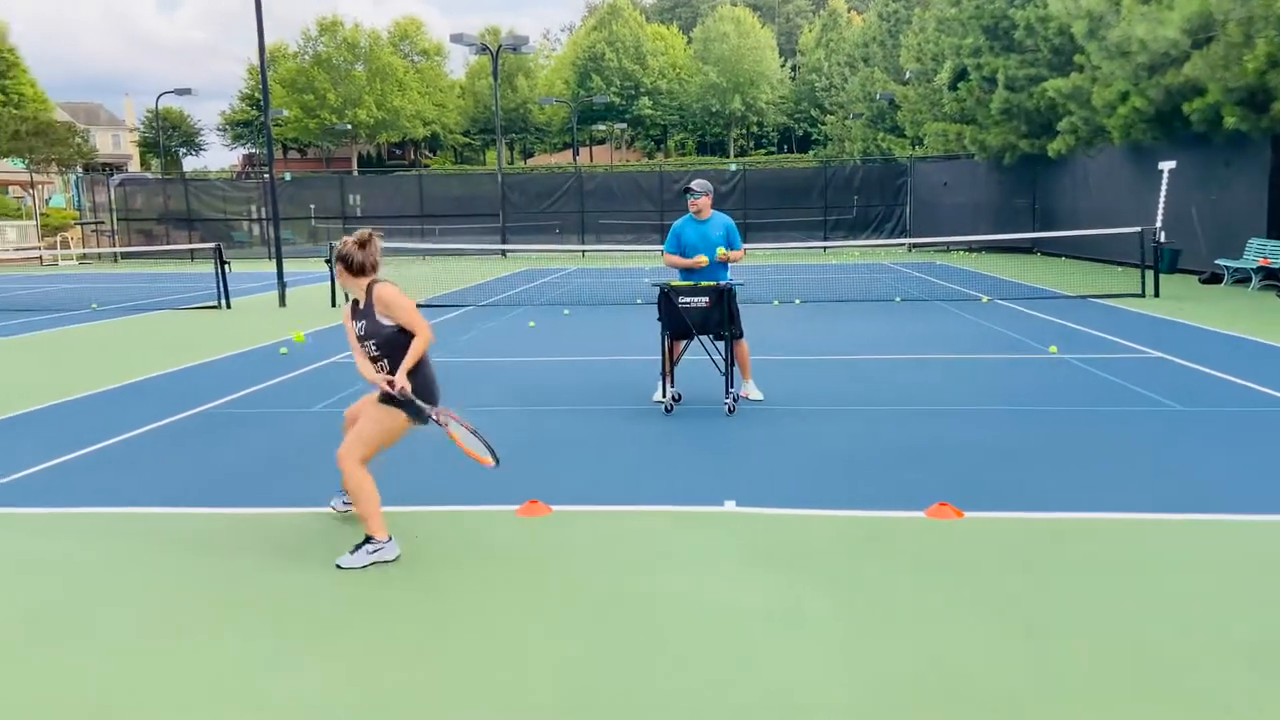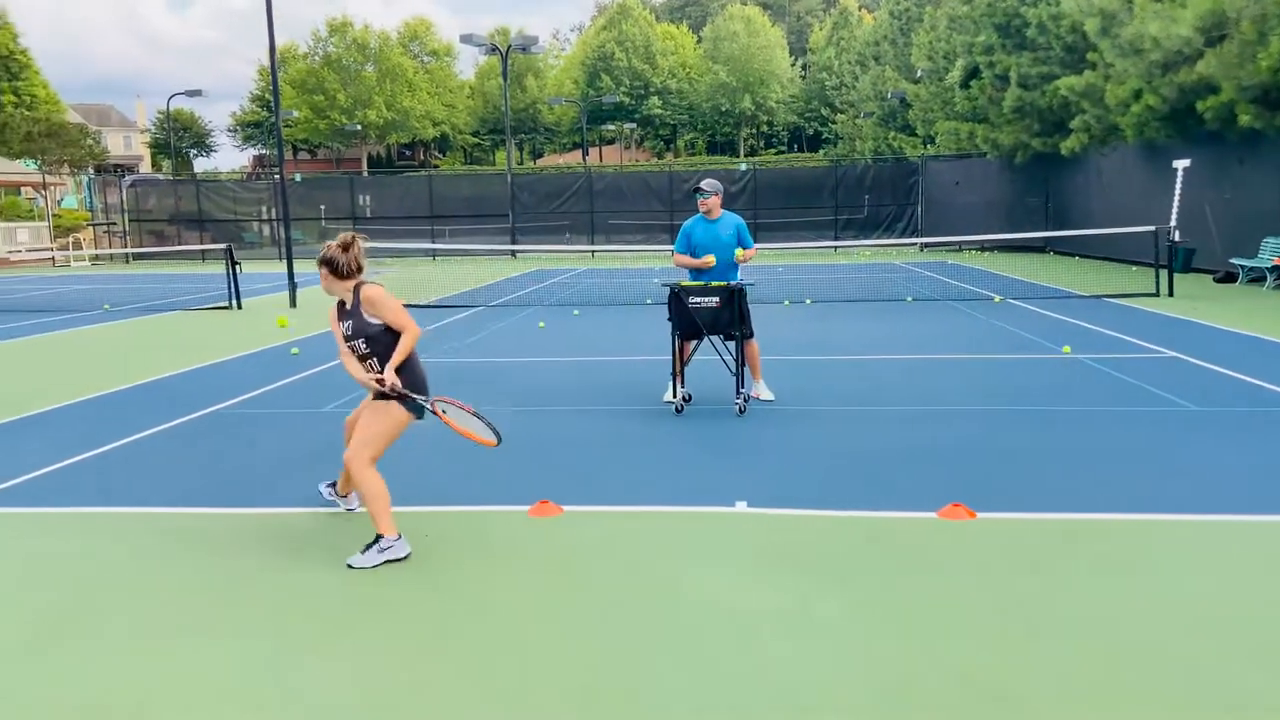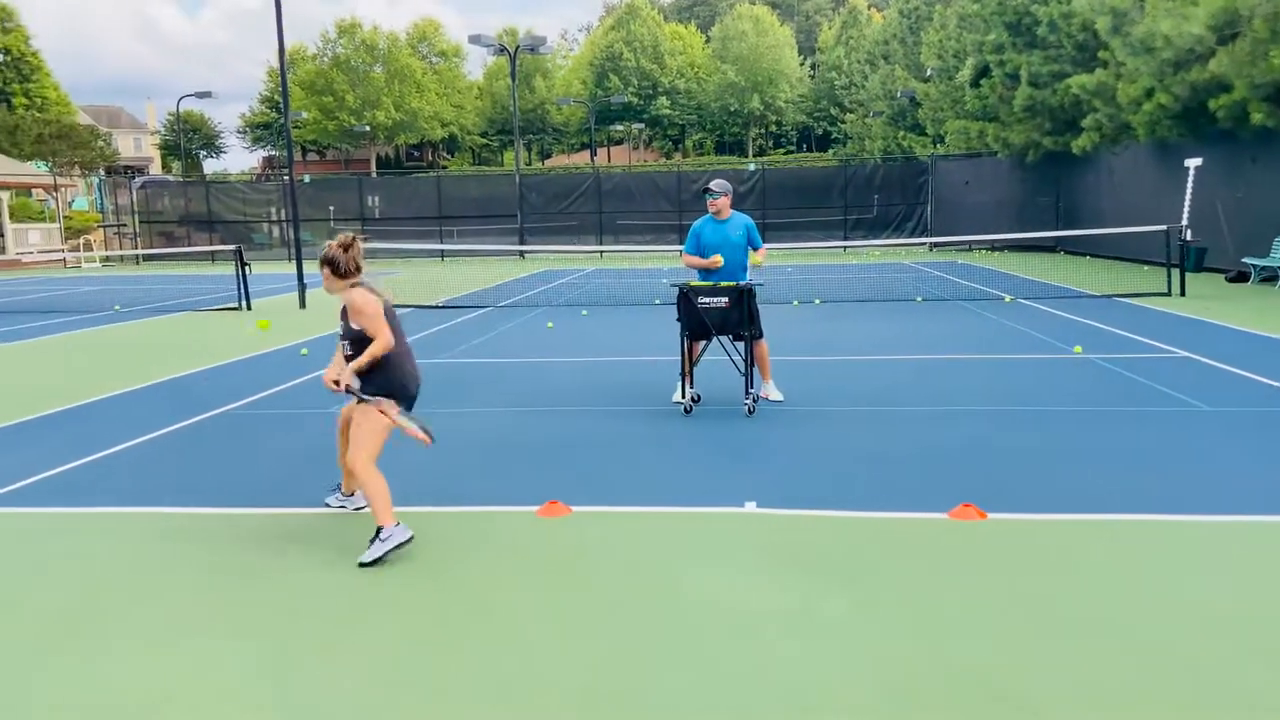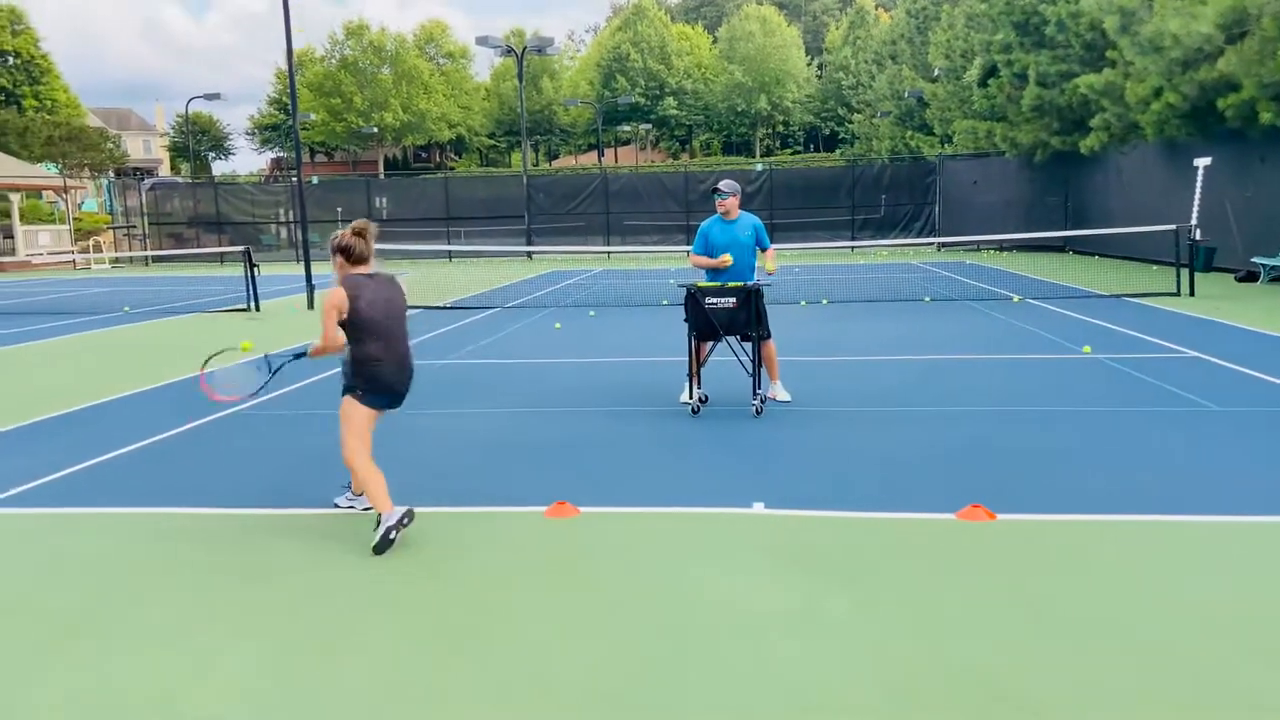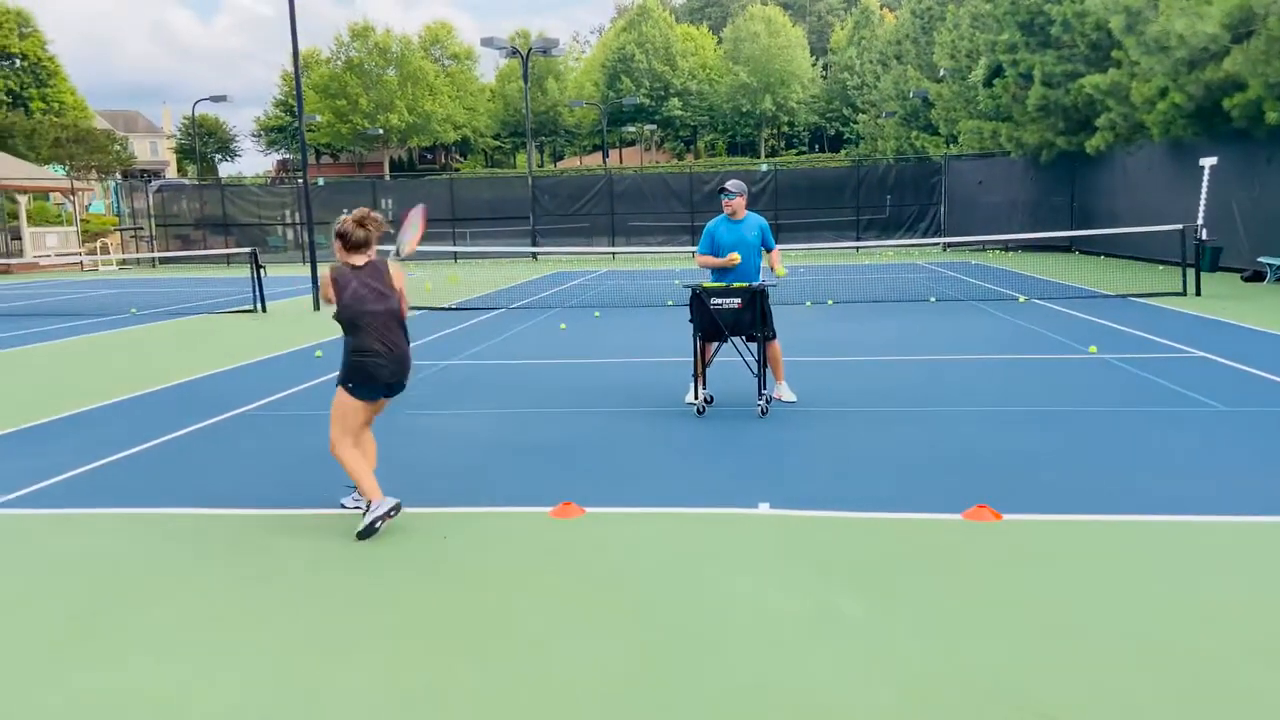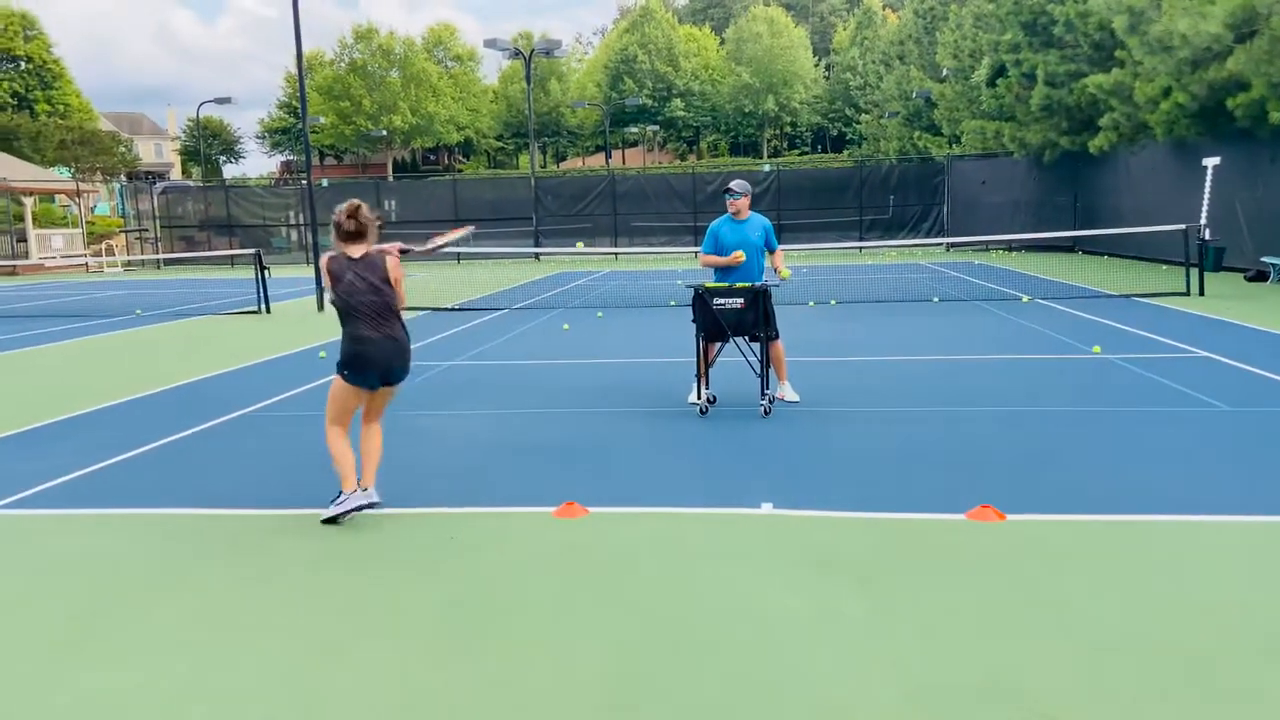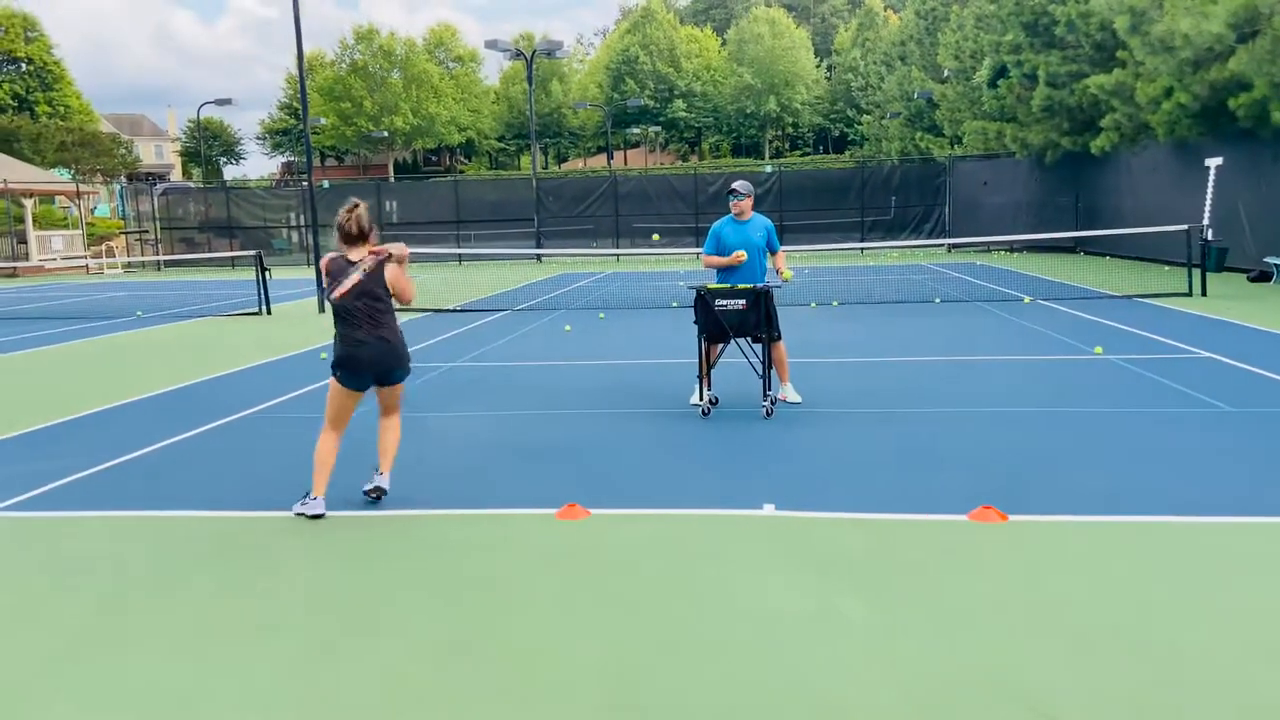
dt=0.1s
person 1, frame 1
left shoulder: (384, 294)
right shoulder: (351, 311)
left elbow: (424, 333)
right elbow: (361, 357)
left wrist: (401, 372)
right wrist: (379, 379)
left hip: (411, 391)
right hip: (393, 390)
left knee: (348, 457)
right knee: (352, 418)
left ankle: (380, 542)
right ankle: (353, 497)
person 1, frame 2
left shoulder: (370, 293)
right shoulder: (338, 312)
left elbow: (412, 330)
right elbow: (348, 356)
left wrist: (390, 368)
right wrist: (366, 378)
left hip: (403, 388)
right hip: (386, 388)
left knee: (357, 459)
right knee: (352, 428)
left ankle: (390, 540)
right ankle: (345, 492)
person 1, frame 3
left shoulder: (357, 297)
right shoulder: (352, 299)
left elbow: (386, 342)
right elbow: (344, 353)
left wrist: (352, 368)
right wrist: (335, 372)
left hip: (388, 386)
right hip: (395, 383)
left knee: (359, 461)
right knee: (347, 423)
left ankle: (390, 530)
right ankle: (352, 493)
person 1, frame 4
left shoulder: (337, 293)
right shoulder: (392, 283)
left elbow: (330, 344)
left wrist: (315, 349)
left hip: (370, 378)
right hip: (398, 375)
left knee: (354, 453)
right knee: (349, 421)
left ankle: (390, 513)
right ankle: (359, 493)
person 1, frame 5
left shoulder: (330, 277)
right shoulder: (391, 270)
left hip: (362, 367)
right hip: (398, 366)
left knee: (341, 443)
right knee: (360, 426)
left ankle: (379, 500)
right ankle: (362, 494)
person 1, frame 6
left shoulder: (328, 264)
right shoulder: (389, 262)
left wrist: (379, 252)
left hip: (360, 356)
right hip: (398, 354)
left knee: (335, 427)
right knee: (372, 419)
left ankle: (351, 493)
right ankle: (367, 489)
person 1, frame 7
left shoulder: (328, 265)
right shoulder: (388, 269)
right elbow: (407, 299)
left wrist: (374, 255)
right wrist: (400, 262)
left hip: (351, 360)
right hip: (392, 358)
left knee: (332, 429)
right knee: (390, 412)
left ankle: (315, 497)
right ankle: (382, 475)
person 2, frame 1
left shoulder: (725, 222)
right shoulder: (679, 226)
left elbow: (739, 251)
right elbow: (668, 258)
left wrist: (729, 257)
right wrist: (690, 262)
left knee: (737, 337)
right knee: (674, 338)
left ankle: (747, 384)
right ankle: (666, 384)
person 2, frame 2
left shoulder: (736, 222)
right shoulder: (689, 226)
left elbow: (751, 249)
right elbow: (678, 258)
left wrist: (744, 256)
right wrist: (699, 263)
left knee: (747, 337)
right knee: (684, 338)
left ankle: (758, 385)
right ankle: (676, 385)
person 2, frame 3
left shoulder: (745, 222)
right shoulder: (699, 226)
left elbow: (759, 248)
right elbow: (687, 258)
left wrist: (758, 258)
right wrist: (706, 263)
left knee: (756, 337)
right knee: (693, 338)
left ankle: (767, 385)
right ankle: (685, 385)
person 2, frame 4
left shoulder: (753, 223)
right shoulder: (707, 226)
left elbow: (767, 248)
right elbow: (694, 258)
left wrist: (769, 263)
right wrist: (715, 263)
left knee: (764, 338)
right knee: (701, 339)
left ankle: (775, 385)
right ankle: (693, 386)
person 2, frame 5
left shoulder: (759, 223)
right shoulder: (713, 226)
left elbow: (772, 250)
right elbow: (700, 259)
left wrist: (776, 265)
right wrist: (723, 262)
left knee: (769, 338)
left ankle: (780, 386)
right ankle: (698, 387)
person 2, frame 6
left shoulder: (763, 224)
right shoulder: (716, 226)
left elbow: (775, 251)
right elbow: (704, 258)
left wrist: (779, 267)
right wrist: (727, 261)
left knee: (772, 338)
right knee: (709, 339)
left ankle: (783, 386)
right ankle: (700, 387)
person 2, frame 7
left shoulder: (765, 224)
right shoulder: (719, 227)
left elbow: (776, 252)
right elbow: (706, 260)
left wrist: (781, 268)
right wrist: (729, 260)
left knee: (774, 340)
right knee: (712, 341)
left ankle: (785, 387)
right ankle: (702, 388)
